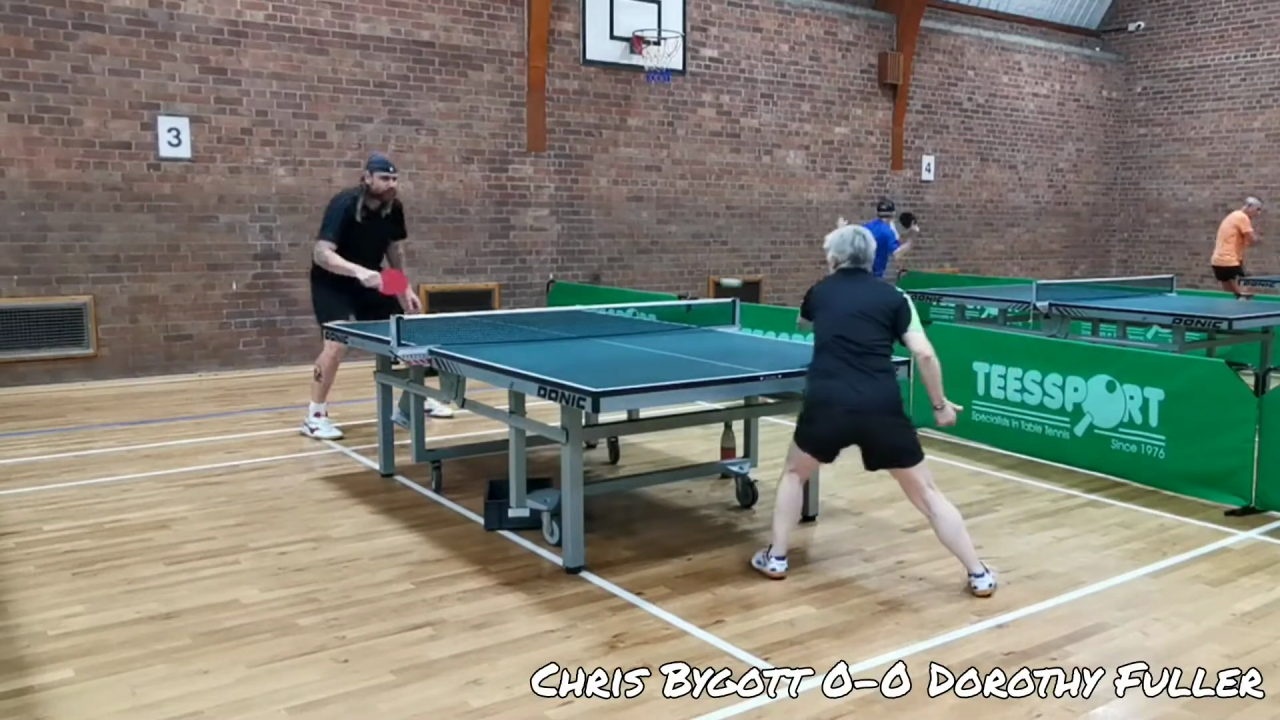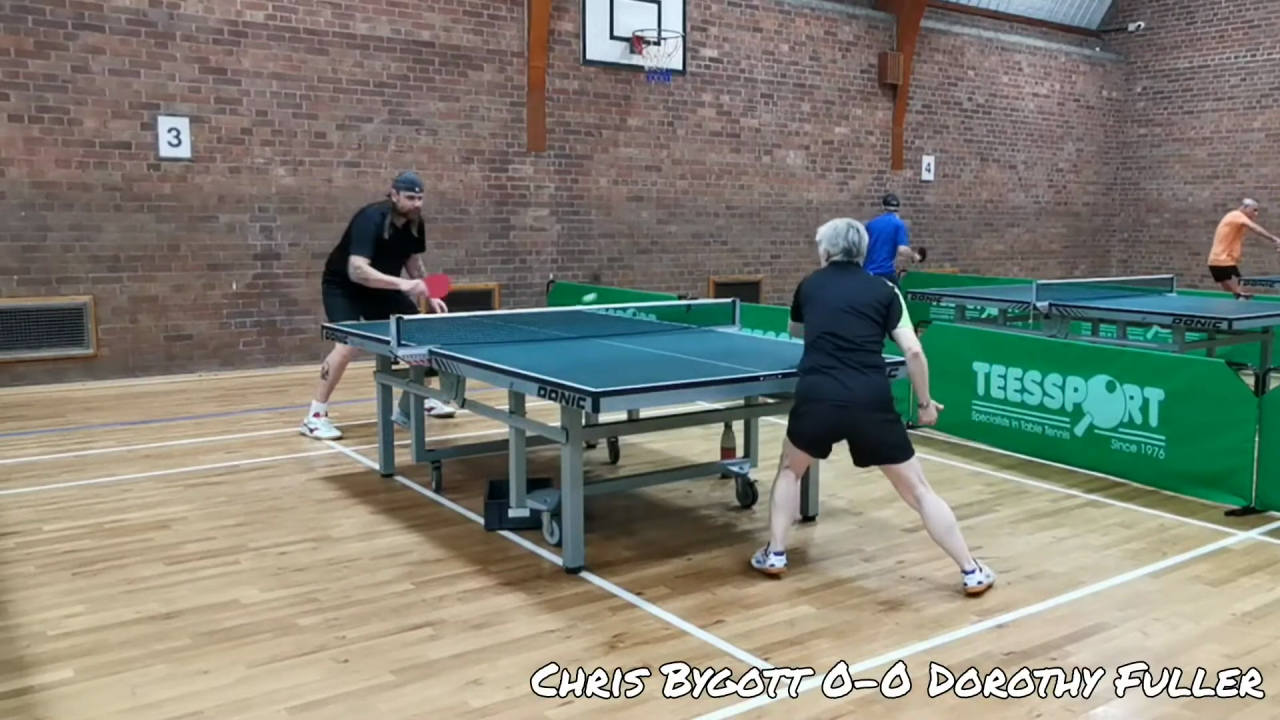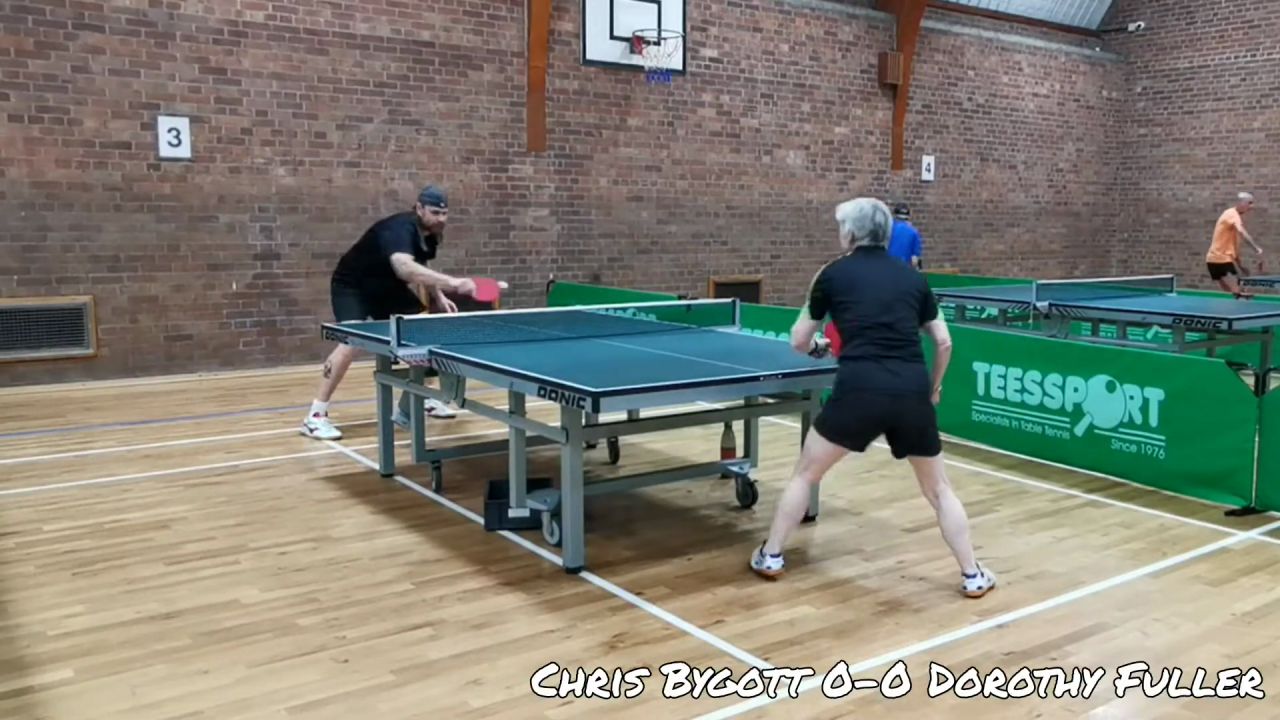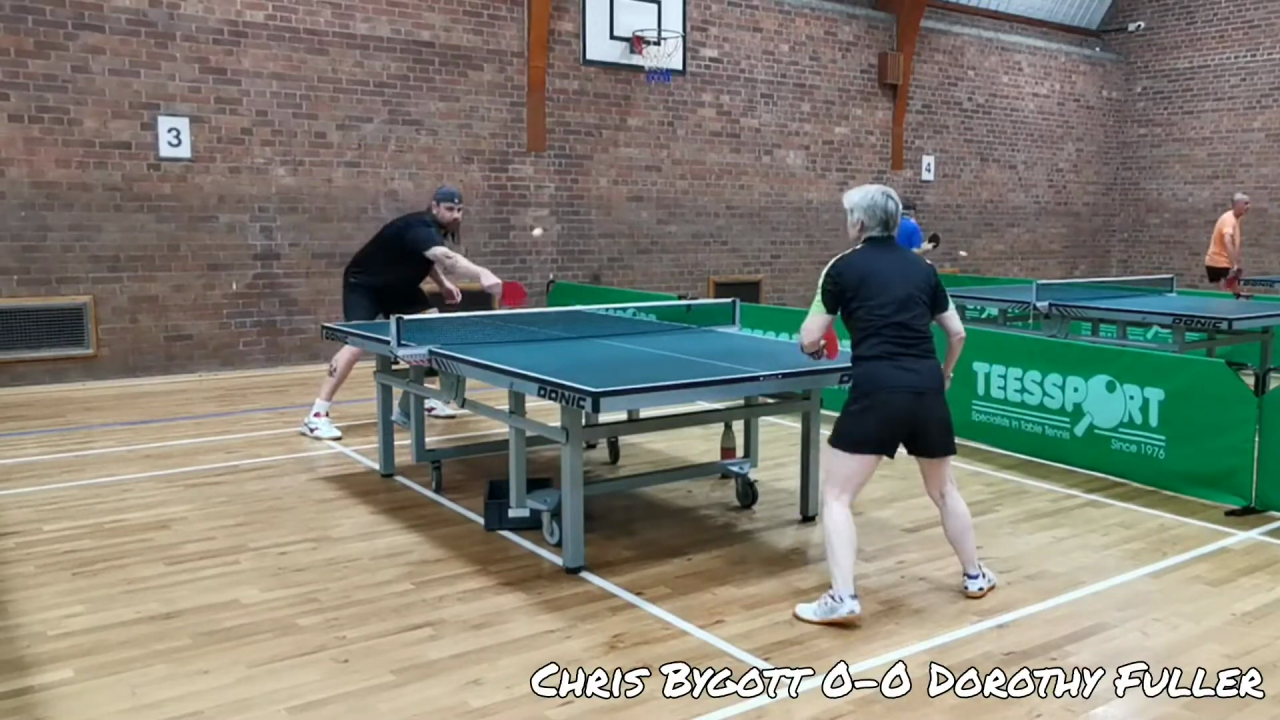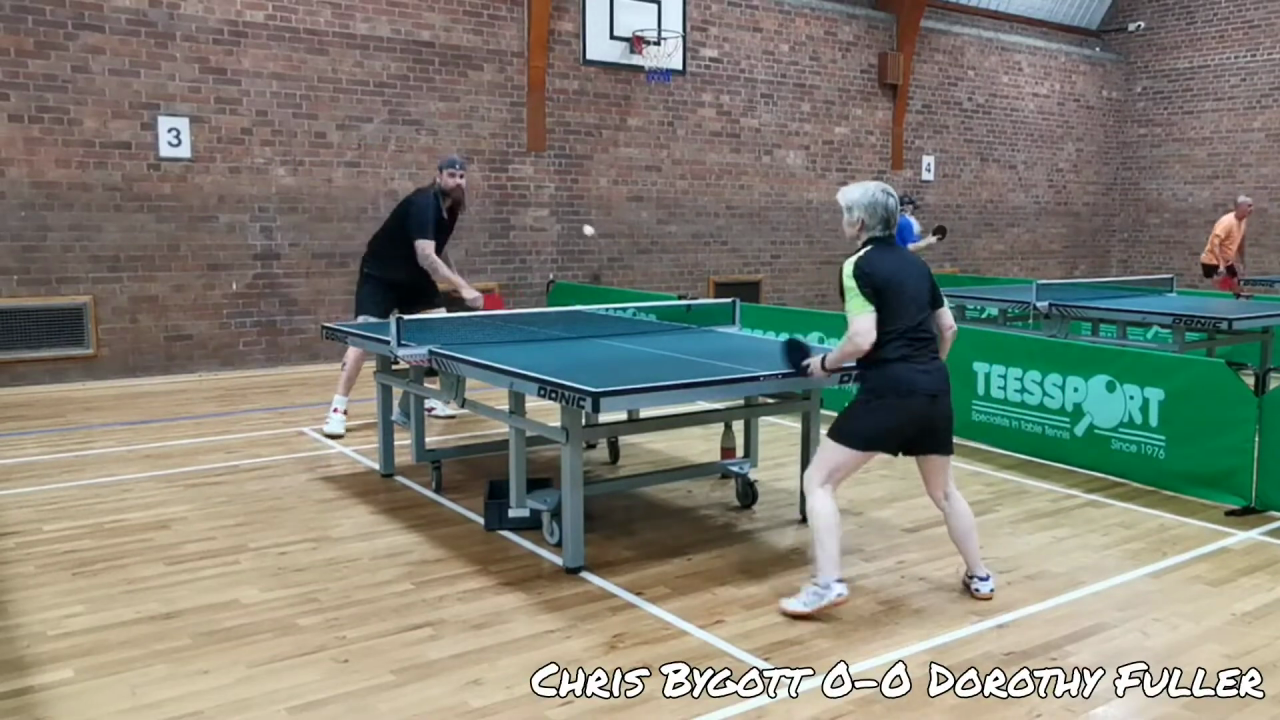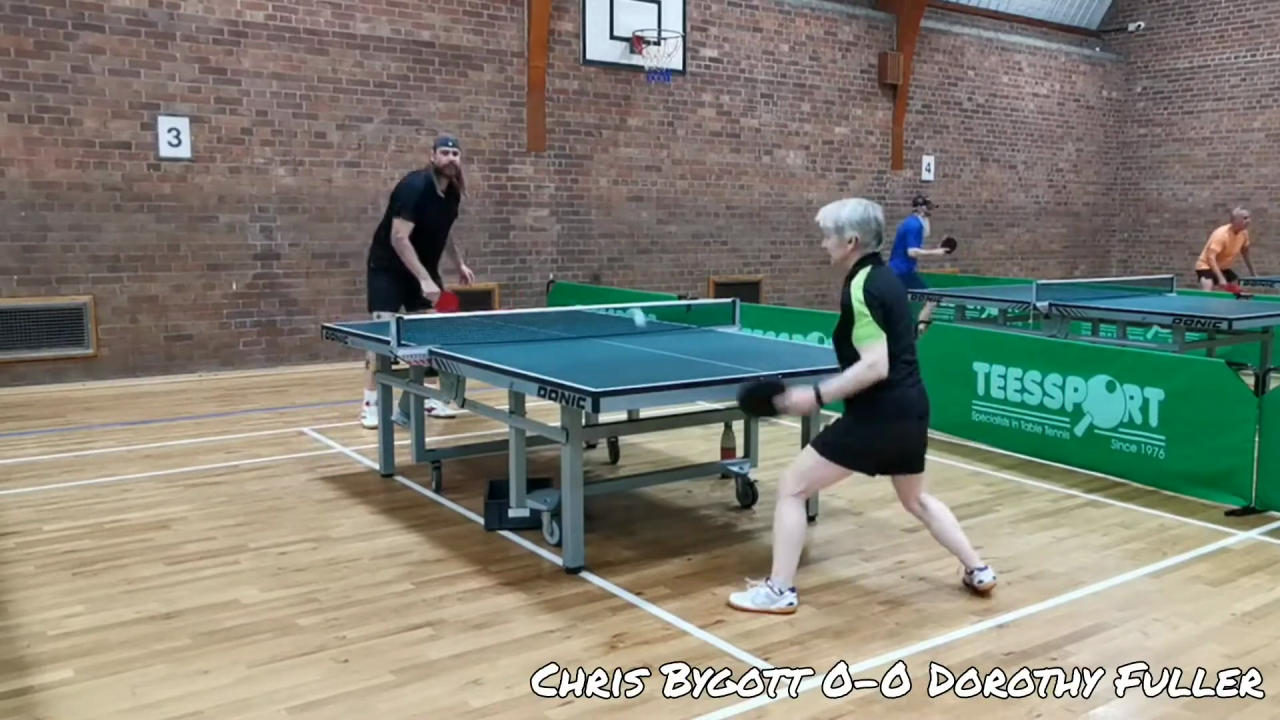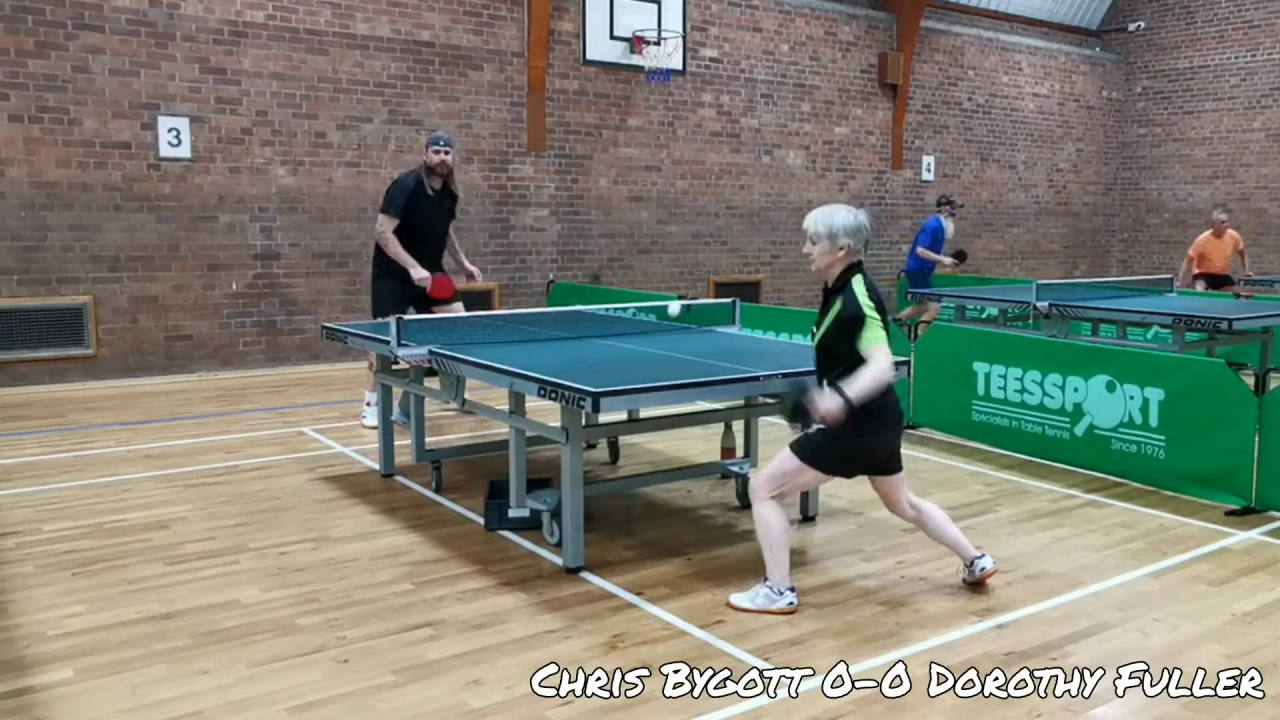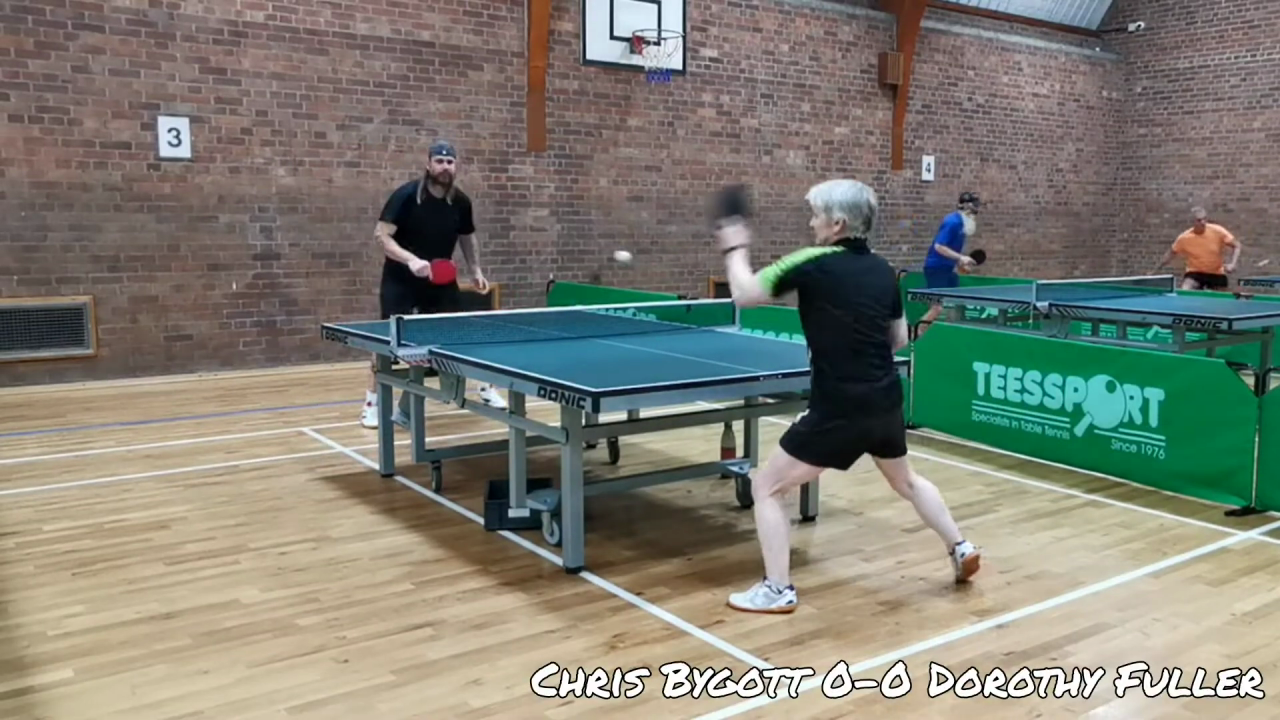
dt=0.2s
person 1, frame 1
left shoulder: (819, 292)
right shoulder: (893, 296)
right elbow: (924, 354)
right wrist: (940, 403)
left hip: (825, 403)
right hip: (881, 406)
left knee: (794, 473)
right knee: (926, 494)
left ankle: (775, 557)
right ankle: (978, 574)
person 1, frame 2
left shoulder: (809, 287)
right shoulder: (884, 291)
right elbow: (913, 351)
right wrist: (925, 402)
left hip: (817, 398)
right hip: (872, 402)
left knee: (789, 470)
right knee: (917, 491)
left ankle: (775, 554)
right ankle: (971, 571)
person 1, frame 3
left shoulder: (833, 274)
right shoulder: (913, 277)
left elbow: (798, 341)
right elbow: (943, 342)
left wrist: (812, 343)
right wrist: (934, 384)
left hip: (859, 391)
right hip: (912, 392)
left knee: (805, 472)
right knee: (937, 488)
left ankle: (772, 556)
right ankle: (972, 575)
person 1, frame 4
left shoulder: (843, 267)
right shoulder: (922, 268)
left elbow: (808, 339)
right elbow: (957, 333)
left wrist: (816, 346)
right wrist: (943, 374)
left hip: (876, 391)
right hip: (927, 390)
left knee: (837, 495)
right knee: (942, 489)
left ankle: (843, 598)
right ankle: (975, 575)
person 1, frame 5
left shoulder: (859, 266)
right shoulder: (914, 263)
left elbow: (863, 339)
right elbow: (948, 326)
left wrist: (825, 362)
left hip: (890, 393)
right hip: (933, 390)
left knee: (818, 481)
right knee: (942, 489)
left ankle: (828, 584)
right ankle: (979, 577)
person 1, frame 6
left shoulder: (862, 291)
right shoulder: (882, 279)
left elbow: (875, 367)
left wrist: (817, 395)
left hip: (883, 413)
right hip: (911, 411)
left knee: (791, 487)
right knee: (917, 500)
left ankle: (780, 590)
right ankle: (977, 570)
person 1, frame 7
left shoulder: (856, 296)
right shoulder: (840, 288)
left elbow: (883, 367)
left wrist: (843, 399)
right wrist: (840, 393)
left hip: (856, 424)
right hip: (882, 420)
left knee: (764, 487)
right knee: (901, 502)
left ankle: (778, 590)
right ankle: (975, 561)
person 1, frame 8
left shoulder: (814, 263)
right shoulder: (885, 271)
left elbow: (745, 293)
right elbow: (900, 340)
left wrist: (735, 247)
left hip: (840, 411)
right hip: (886, 402)
left knee: (767, 486)
right knee: (905, 479)
left ankle: (777, 590)
right ankle: (960, 547)
person 2, frame 1
left shoulder: (394, 208)
right shoulder: (344, 205)
left elbow: (395, 249)
right elbow: (321, 254)
left wrist: (406, 289)
right wrist: (359, 272)
left hip: (371, 284)
right hip: (331, 283)
right knee: (336, 345)
right ankle: (315, 415)
person 2, frame 2
left shoulder: (415, 224)
right shoulder: (370, 220)
left elbow: (413, 261)
right elbow: (357, 271)
left wrist: (430, 296)
right wrist: (402, 284)
left hip: (384, 289)
right hip: (343, 286)
right knee: (348, 345)
left ankle: (420, 399)
right ankle: (315, 415)
person 2, frame 3
left shoulder: (429, 234)
right shoulder: (398, 230)
left elbow: (422, 268)
right elbow: (404, 268)
left wrist: (439, 296)
right wrist: (451, 281)
left hip: (387, 289)
right hip: (352, 286)
right knee: (350, 345)
left ankle: (422, 398)
right ankle: (316, 415)
person 2, frame 4
left shoulder: (439, 230)
right shoulder: (421, 229)
left elbow: (435, 262)
right elbow: (446, 258)
left wrist: (443, 284)
right wrist: (483, 274)
left hip: (399, 288)
right hip: (364, 285)
right knee: (355, 345)
left ankle: (423, 399)
right ankle: (317, 415)
person 2, frame 5
left shoulder: (452, 209)
right shoulder: (424, 205)
right elbow: (425, 256)
left wrist: (452, 276)
right wrist: (464, 289)
left hip: (415, 278)
right hip: (379, 275)
left ankle: (425, 398)
right ankle: (337, 409)
person 2, frame 6
left shoulder: (454, 192)
right shoulder: (415, 187)
right elbow: (399, 238)
left wrist: (459, 264)
right wrist: (425, 280)
left hip: (424, 271)
right hip: (389, 268)
left ankle: (428, 399)
right ankle: (370, 402)
person 2, frame 7
left shoulder: (450, 193)
right shoulder: (406, 187)
right elbow: (383, 233)
left wrist: (462, 261)
right wrist: (412, 266)
left hip: (430, 272)
right hip: (393, 275)
right ankle: (372, 403)
person 2, frame 8
left shoulder: (461, 202)
right shoulder: (408, 195)
left elbow: (466, 239)
right elbow: (381, 235)
left wrist: (475, 271)
right wrist: (410, 260)
left hip: (441, 280)
right hip: (401, 279)
left ankle: (486, 390)
right ankle: (372, 403)
